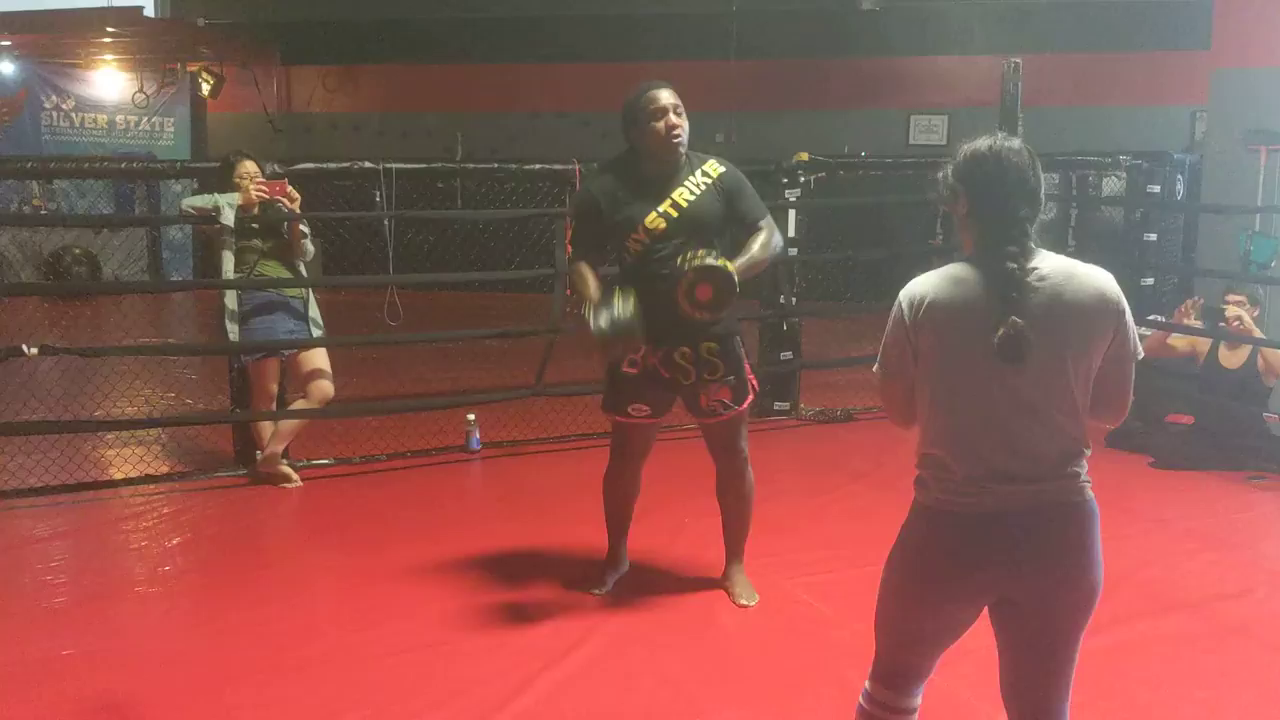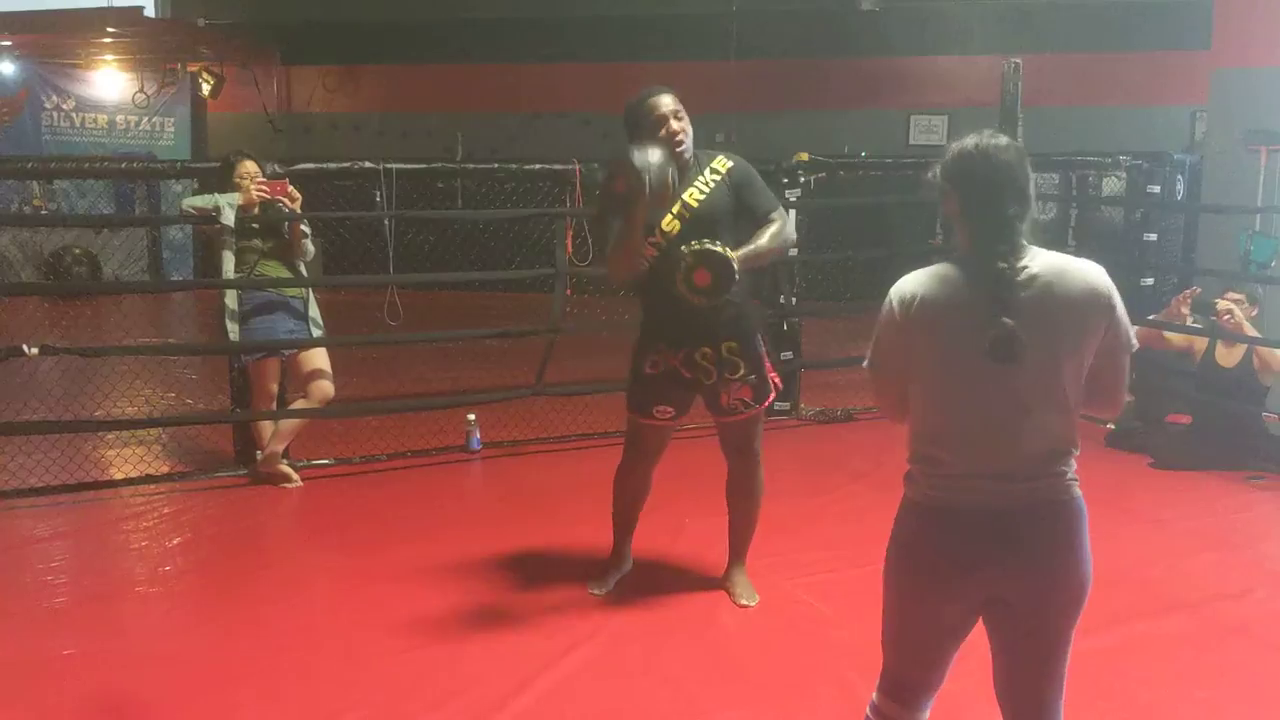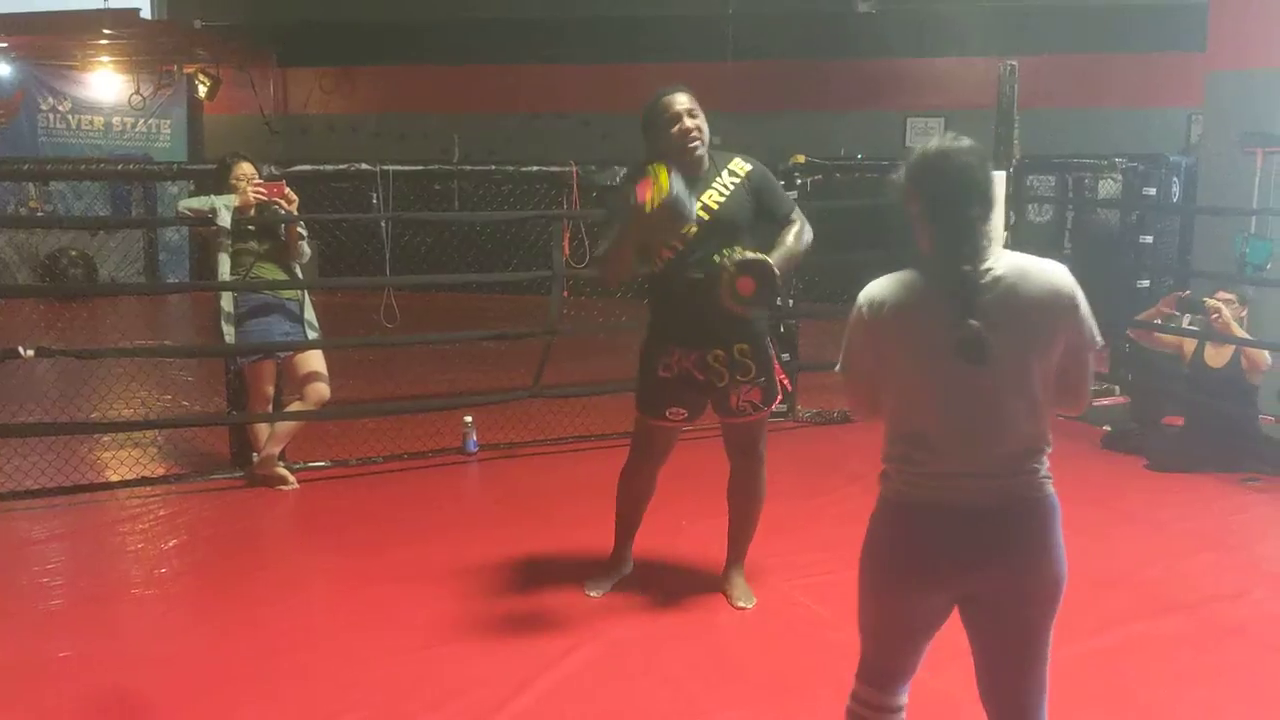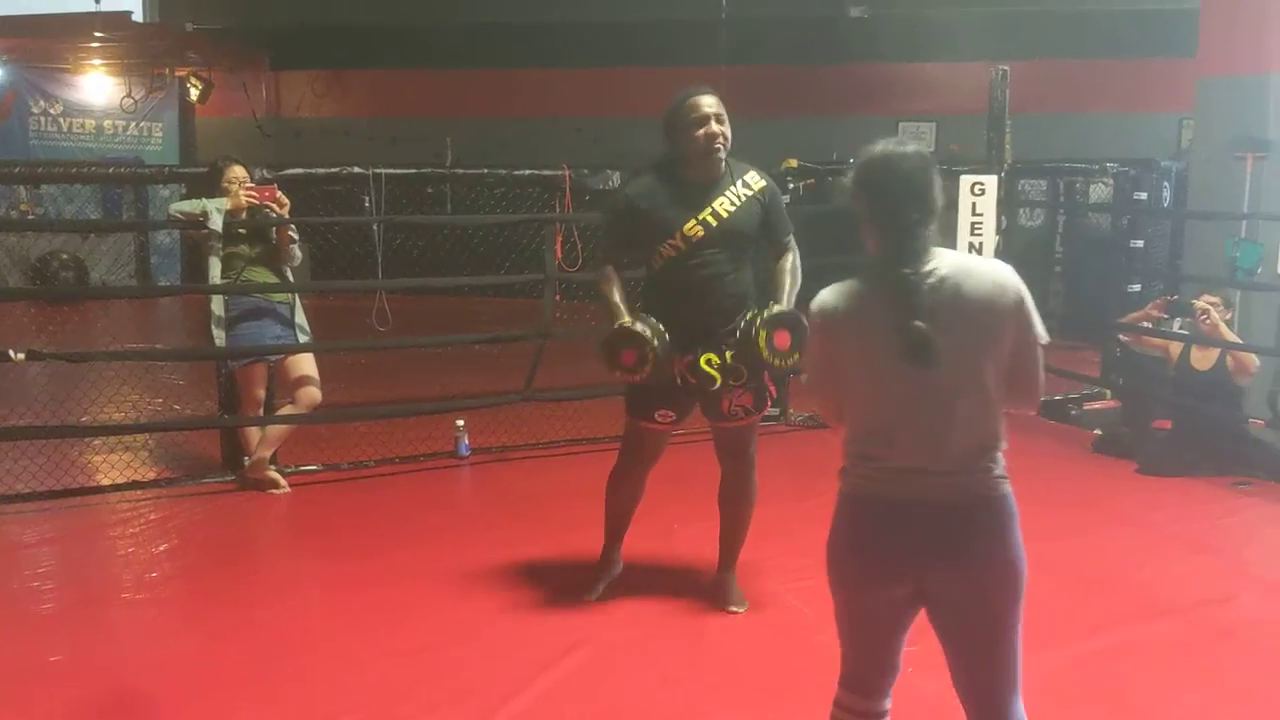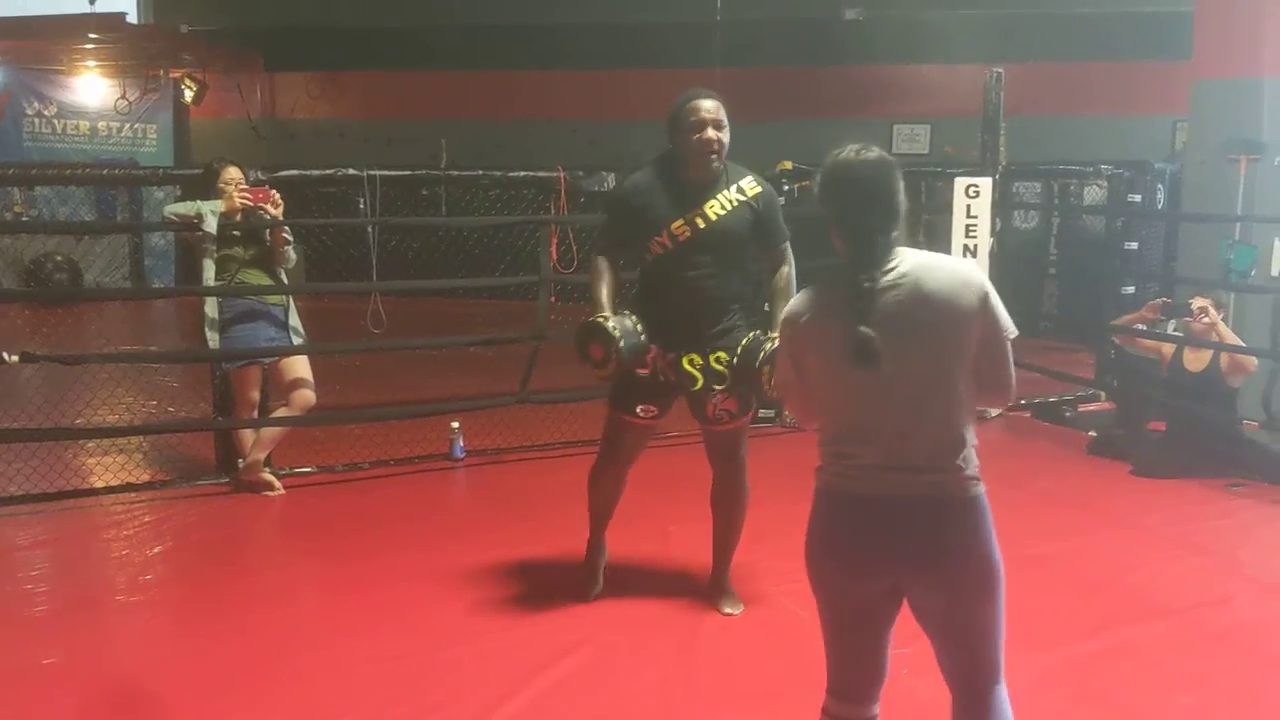
dt=0.2s
person 1, frame 1
left shoulder: (922, 297)
right shoulder: (1099, 292)
left elbow: (900, 411)
right elbow: (1112, 409)
left hip: (950, 529)
right hip: (1059, 531)
person 1, frame 2
left shoulder: (912, 296)
right shoulder: (1090, 286)
left elbow: (891, 405)
right elbow: (1109, 400)
left hip: (939, 527)
right hip: (1046, 529)
person 1, frame 3
left shoulder: (881, 301)
right shoulder: (1054, 285)
left elbow: (865, 404)
right elbow: (1074, 398)
left hip: (914, 527)
right hip: (1020, 526)
person 1, frame 4
left shoulder: (834, 308)
right shoulder: (1000, 284)
left elbow: (832, 410)
right elbow: (1027, 394)
left hip: (873, 522)
right hip: (976, 519)
person 1, frame 5
left shoulder: (804, 314)
right shoulder: (964, 281)
left elbow: (805, 413)
right elbow: (1000, 390)
left hip: (848, 520)
right hip: (948, 516)
person 2, frame 1
left shoulder: (719, 175)
right shoulder: (605, 189)
left elbow: (770, 238)
right elbow: (582, 260)
left wrist: (731, 273)
right wrist: (597, 308)
left hip: (711, 341)
right hip: (642, 345)
left knee: (732, 454)
right knee: (626, 453)
left ankle: (735, 565)
right ankle: (617, 555)
person 2, frame 2
left shoulder: (729, 170)
right shoulder: (622, 193)
left elbow: (782, 229)
right elbow: (622, 272)
left wrist: (739, 258)
right wrist: (636, 211)
left hip: (733, 341)
right hip: (664, 345)
left knee: (744, 454)
right knee: (639, 454)
left ankle: (736, 566)
right ankle: (620, 556)
person 2, frame 3
left shoulder: (746, 173)
left elbow: (798, 227)
right elbow: (610, 267)
left wrist: (772, 263)
right wrist: (638, 224)
left hip: (743, 344)
right hip: (673, 347)
left knee: (748, 455)
right knee: (646, 454)
left ankle: (734, 567)
right ankle: (620, 557)
person 2, frame 4
left shoulder: (757, 186)
right shoulder: (642, 194)
left elbow: (786, 251)
right elbow: (610, 263)
left wrist: (783, 308)
right wrist: (621, 314)
left hip: (736, 348)
right hip: (664, 349)
left knee: (739, 460)
right knee: (635, 457)
left ankle: (726, 572)
right ankle: (610, 558)
person 2, frame 5
left shoulder: (754, 193)
right shoulder: (638, 190)
left elbow: (781, 263)
right elbow: (606, 256)
left wrist: (778, 330)
right wrist: (604, 312)
left hip: (723, 348)
right hip: (650, 345)
left knee: (729, 463)
right knee: (615, 452)
left ankle: (721, 575)
right ankle: (596, 547)
person 3, frame 1
left shoulder: (277, 214)
right shoulder: (226, 219)
left elbow: (305, 253)
right elbow: (187, 205)
left wrist: (295, 216)
right wrist: (238, 201)
left hip: (298, 308)
right hip: (259, 308)
left knee: (322, 390)
right knee: (266, 395)
left ankle: (270, 456)
right ankle: (271, 461)
person 3, frame 2
left shoulder: (277, 214)
right shoulder: (226, 219)
left elbow: (305, 253)
right elbow: (187, 205)
left wrist: (296, 216)
right wrist: (238, 201)
left hip: (298, 308)
right hip: (260, 308)
left knee: (322, 389)
right knee: (266, 394)
left ankle: (270, 456)
right ankle: (271, 461)
person 3, frame 3
left shoulder: (273, 216)
right shoulder: (223, 222)
left elbow: (301, 256)
right elbow: (184, 207)
left wrist: (292, 218)
right wrist: (236, 203)
left hip: (294, 311)
right hip: (255, 311)
left knee: (318, 392)
right knee: (262, 397)
left ankle: (266, 459)
right ankle: (267, 461)
person 3, frame 4
left shoulder: (265, 219)
right shoulder: (214, 225)
left elbow: (292, 258)
right elbow: (175, 210)
left wrist: (284, 221)
right wrist: (227, 206)
left hip: (285, 313)
right hip: (246, 313)
left knee: (309, 395)
right knee: (253, 400)
left ankle: (258, 462)
right ankle: (259, 466)
person 3, frame 5
left shoulder: (259, 221)
right shoulder: (208, 226)
left elbow: (286, 260)
right elbow: (169, 212)
left wrist: (277, 222)
right wrist: (221, 208)
left hip: (279, 315)
right hip: (240, 316)
left knee: (303, 397)
right knee: (248, 402)
left ankle: (252, 465)
right ankle: (253, 469)
person 4, frame 1
left shoulder: (1264, 353)
right shoulder: (1203, 344)
right elbow: (1148, 349)
left wrist: (1252, 329)
right wrist: (1176, 324)
left hip: (1250, 443)
right hip: (1203, 437)
right knee: (1162, 450)
person 4, frame 2
left shoulder: (1259, 351)
right shoulder: (1201, 342)
right elbow: (1144, 339)
left wrist: (1242, 323)
right wrist: (1171, 314)
left hip: (1248, 443)
right hip: (1201, 437)
person 4, frame 3
left shoulder: (1246, 351)
right shoulder: (1190, 343)
left elbow: (1263, 364)
right elbow: (1135, 330)
left wrist: (1229, 322)
right wrist: (1158, 312)
left hip: (1242, 444)
right hip: (1195, 439)
right knee: (1158, 452)
person 4, frame 4
left shoulder: (1233, 354)
right shoulder: (1176, 346)
left elbow: (1252, 367)
right elbow: (1122, 331)
left wrist: (1217, 324)
right wrist: (1146, 314)
left hip: (1231, 445)
right hip: (1184, 441)
person 4, frame 5
left shoulder: (1227, 355)
right shoulder: (1169, 348)
left elbow: (1250, 365)
right elbow: (1115, 332)
left wrist: (1216, 324)
right wrist: (1141, 316)
left hip: (1224, 445)
right hip: (1178, 443)
left knee: (1272, 466)
